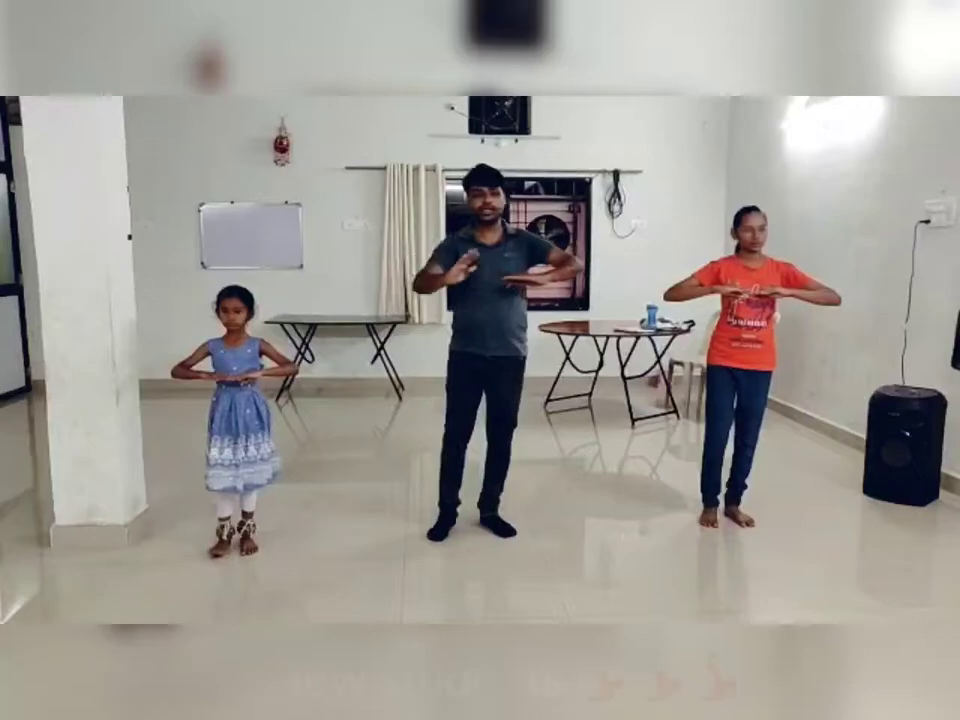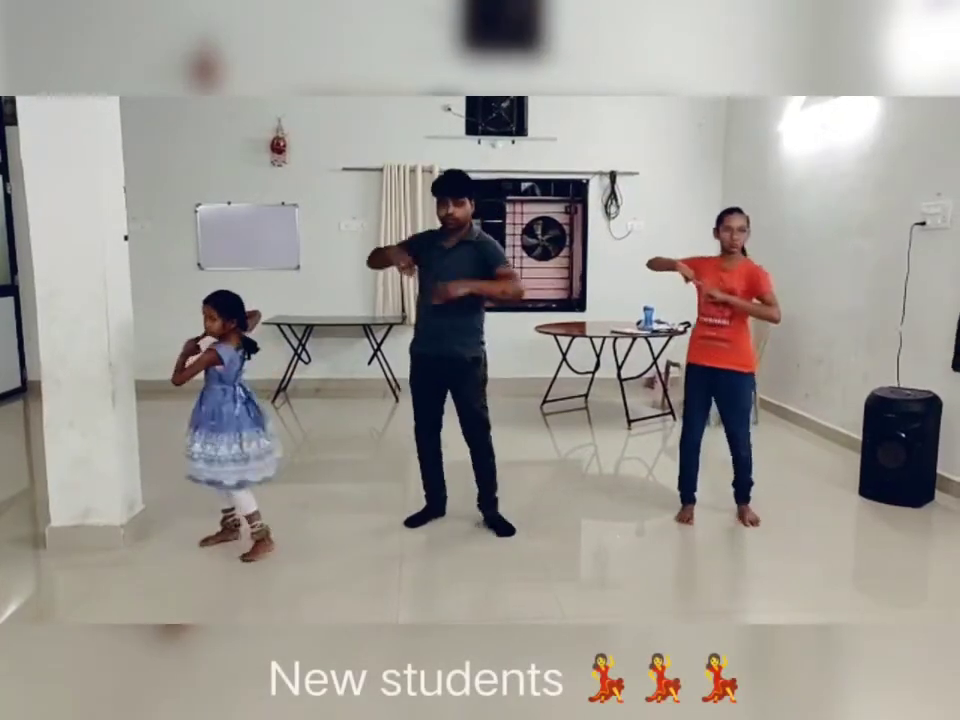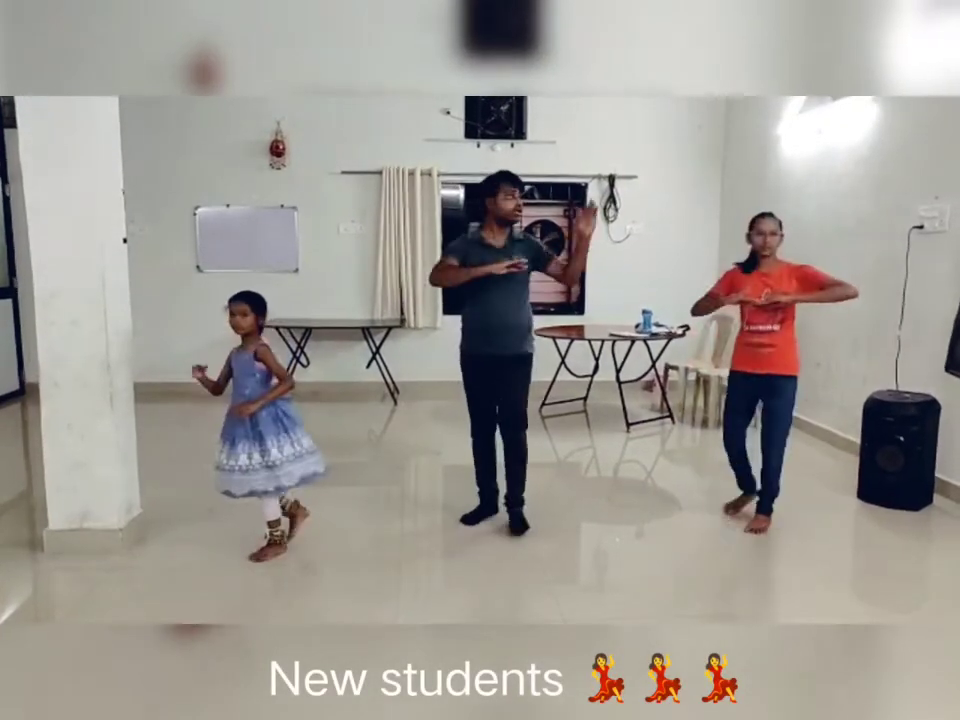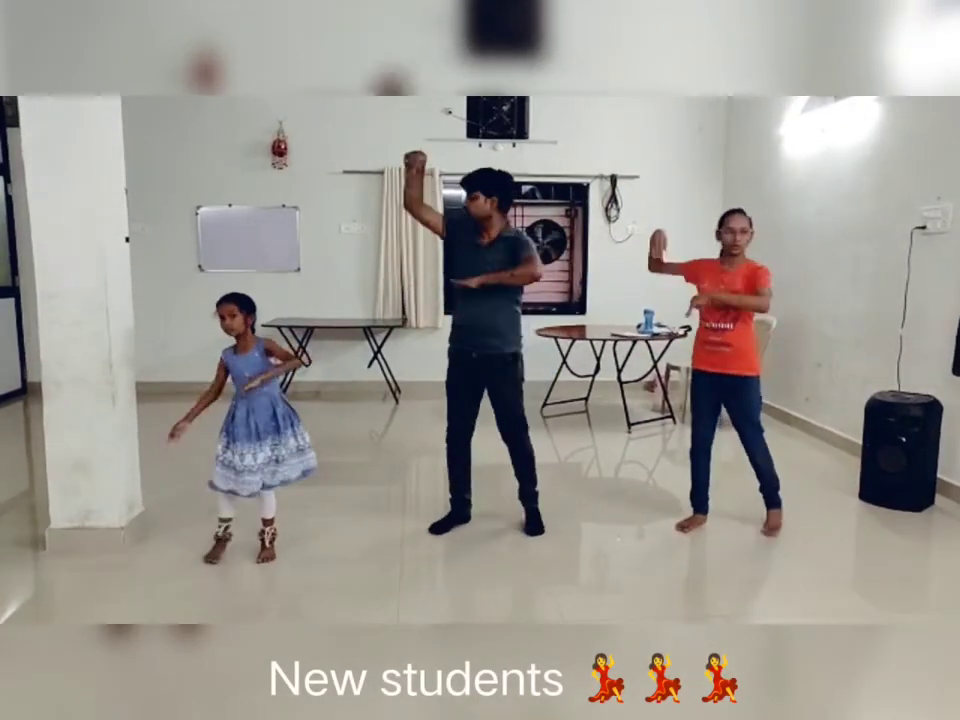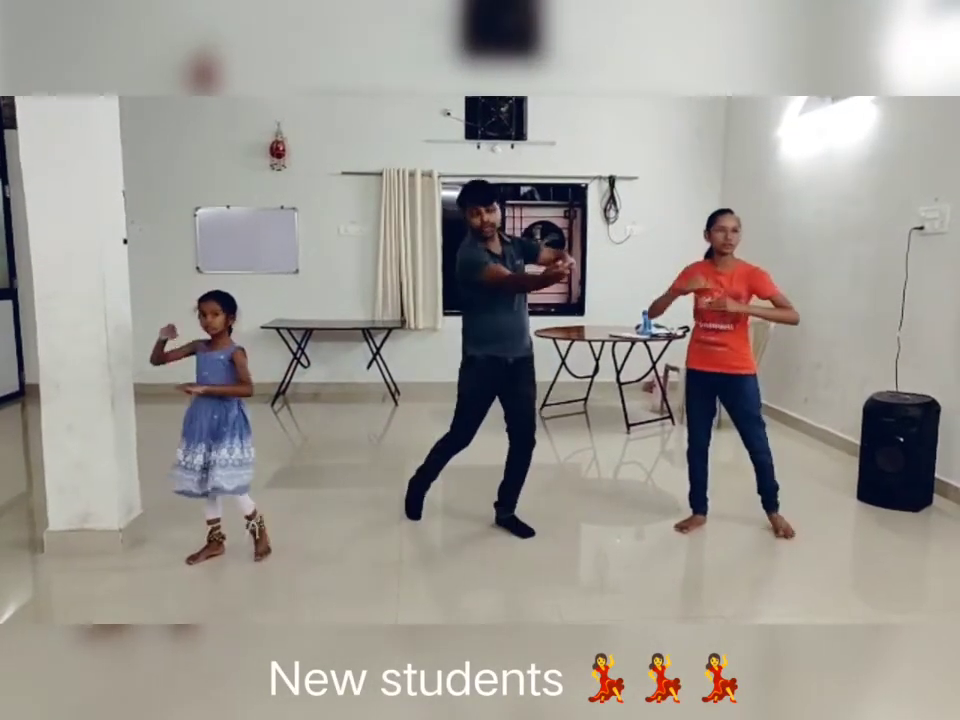
dt=1s
person 1, frame 1
left shoulder: (524, 241)
right shoulder: (455, 245)
left elbow: (574, 263)
right elbow: (420, 283)
left wrist: (542, 277)
right wrist: (447, 278)
left hip: (509, 356)
right hip: (465, 354)
left knee: (501, 435)
right knee: (456, 433)
left ankle: (490, 510)
right ankle: (447, 510)
person 1, frame 2
left shoulder: (485, 246)
right shoulder: (425, 242)
left elbow: (514, 288)
right elbow: (373, 260)
left wrist: (468, 286)
right wrist: (395, 255)
left hip: (465, 357)
right hip: (425, 354)
left knee: (477, 431)
right knee: (425, 431)
left ankle: (490, 506)
right ankle: (435, 502)
person 1, frame 3
left shoulder: (527, 245)
right shoulder: (464, 245)
left elbow: (570, 276)
right elbow: (438, 277)
left wrist: (582, 239)
right wrist: (487, 269)
left hip: (516, 354)
right hip: (477, 353)
left knee: (514, 429)
right knee: (481, 430)
left ankle: (515, 505)
right ankle: (487, 500)
person 1, frame 4
left shoulder: (517, 242)
right shoulder: (459, 232)
left elbow: (534, 273)
right elbow: (414, 206)
left wrist: (482, 280)
right wrist: (414, 171)
left hip: (502, 356)
right hip: (463, 354)
left knee: (515, 432)
right knee: (457, 435)
left ankle: (530, 504)
right ankle: (460, 507)
person 1, frame 5
left shoulder: (517, 246)
right shoulder: (469, 255)
left elbow: (564, 258)
right elbow: (509, 281)
left wrist: (560, 268)
right wrist: (551, 276)
left hip: (520, 358)
right hip: (481, 360)
left knee: (524, 438)
right knee: (461, 434)
left ankle: (506, 510)
right ankle: (419, 484)
person 2, frame 1
left shoulder: (781, 270)
right shoulder: (721, 267)
left elbow: (834, 298)
right elbow: (671, 294)
left wrist: (788, 291)
right wrist: (715, 288)
left hip: (759, 367)
right hip: (722, 364)
left knee: (747, 439)
right knee: (716, 436)
left ankle: (734, 502)
right ankle: (710, 503)
person 2, frame 2
left shoulder: (754, 272)
right shoulder: (701, 265)
left elbow: (775, 314)
right elbow: (652, 263)
left wrist: (727, 297)
right wrist: (676, 265)
left hip: (736, 368)
right hip: (699, 364)
left knee: (739, 437)
right knee: (691, 434)
left ankle: (743, 501)
right ankle: (687, 500)
person 2, frame 3
left shoulder: (798, 273)
right shoulder: (736, 276)
left elbow: (849, 291)
right elbow: (697, 310)
left wrist: (793, 297)
right wrist: (726, 299)
left hip: (781, 373)
right hip: (742, 370)
left knee: (773, 442)
right knee: (732, 437)
left ankle: (765, 509)
right ankle: (747, 490)
person 2, frame 4
left shoulder: (756, 272)
right shoulder: (703, 268)
left elbow: (763, 304)
right elbow: (656, 266)
left wrist: (713, 297)
right wrist: (656, 247)
left hip: (741, 373)
right hip: (704, 370)
left knee: (753, 441)
right knee: (700, 442)
left ankle: (773, 505)
right ankle: (699, 509)
person 2, frame 5
left shoulder: (752, 274)
right shoulder: (693, 272)
left elbow: (792, 315)
right elbow: (653, 312)
left wrist: (743, 308)
right wrist: (679, 290)
left hip: (738, 372)
right hip: (699, 370)
left knee: (757, 442)
right knee: (697, 443)
left ankle: (773, 509)
right ankle: (698, 510)
person 3, frame 1
left shoulder: (257, 345)
right shoulder: (212, 347)
left elbow: (292, 367)
right elbow: (176, 371)
left wrist: (260, 373)
right wrist: (206, 375)
left hip: (250, 412)
right hip: (224, 413)
left knee: (250, 472)
right knee: (223, 472)
left ankle: (246, 531)
right ankle: (224, 533)
person 3, frame 2
left shoulder: (215, 353)
right shoulder: (238, 342)
left elbow: (178, 379)
right elbow: (256, 314)
left wrist: (185, 353)
left hip: (224, 415)
right hip: (231, 411)
left knee: (231, 477)
right knee: (223, 475)
left ankle: (261, 536)
right ankle: (230, 526)
person 3, frame 3
left shoulder: (260, 351)
right shoulder: (235, 354)
left elbow: (287, 382)
right elbow: (218, 389)
left wrist: (256, 404)
right wrist: (202, 378)
left hip: (265, 423)
right hip: (246, 424)
left knee: (266, 481)
right knee: (263, 480)
left ankle: (277, 540)
right ankle: (292, 507)
person 3, frame 4
left shoulder: (265, 346)
right shoulder: (227, 357)
left elbow: (295, 360)
right elbow: (213, 392)
left wrist: (265, 375)
right wrist: (186, 421)
left hip: (271, 419)
right hip: (241, 421)
left knee: (268, 482)
right knee: (227, 479)
left ankle: (267, 539)
right ankle: (222, 536)
person 3, frame 5
left shoulder: (236, 352)
right shoulder: (199, 347)
left elbow: (247, 388)
right elbow: (156, 360)
left wrist: (208, 388)
right wrist: (162, 340)
left hip: (227, 423)
right hip: (202, 423)
left knee: (228, 484)
right knee: (205, 483)
left ankle: (258, 528)
right ankle: (215, 541)
